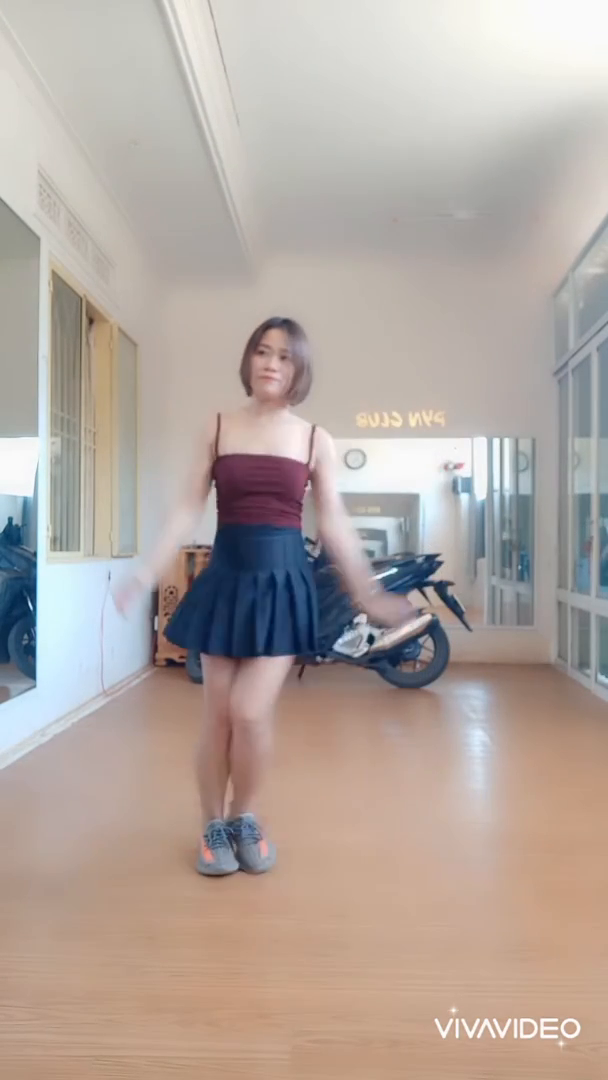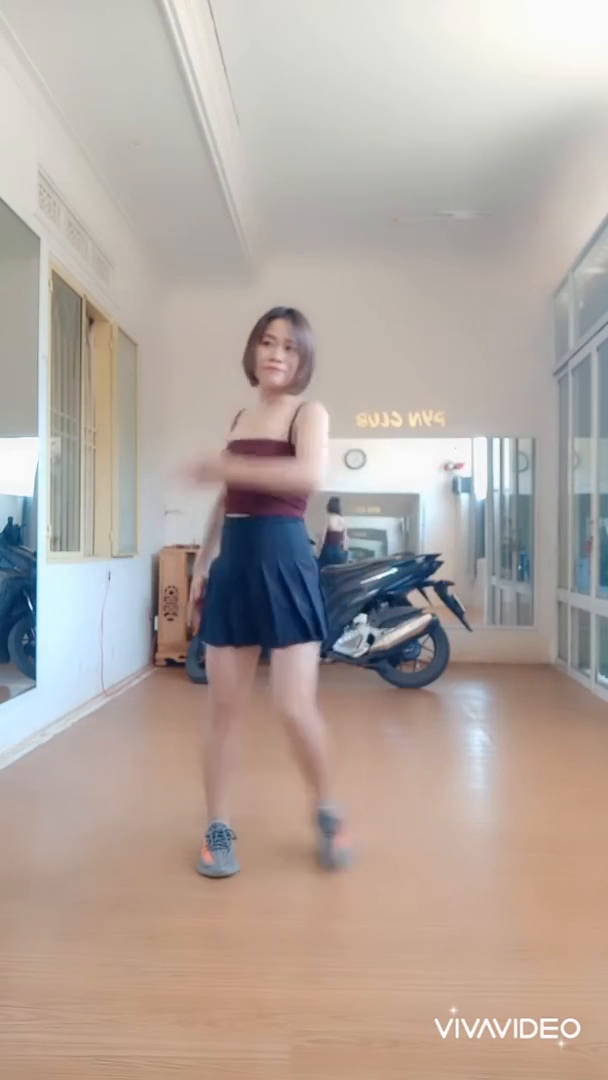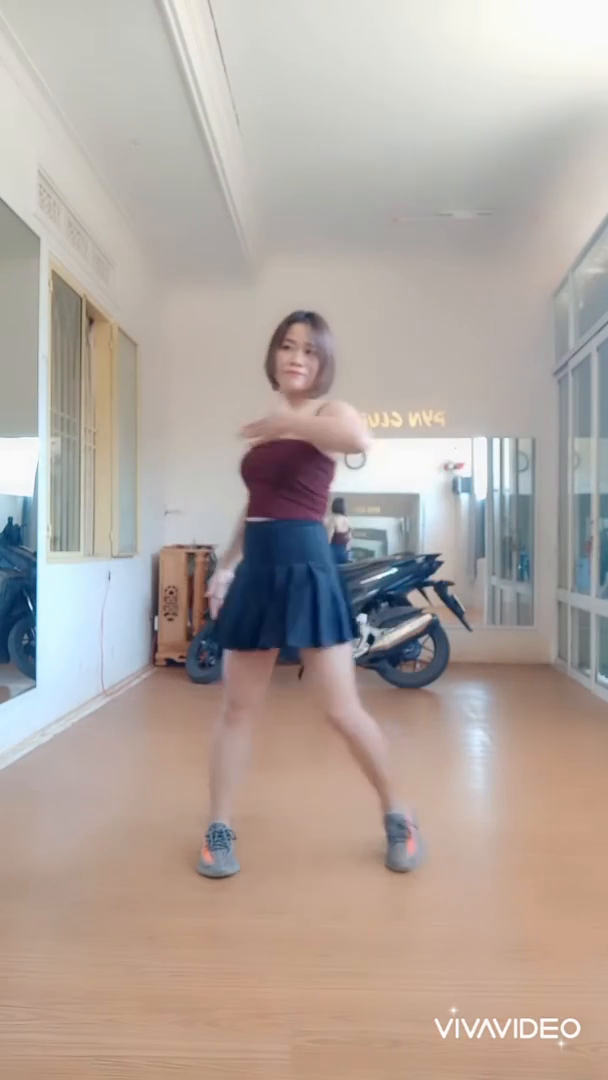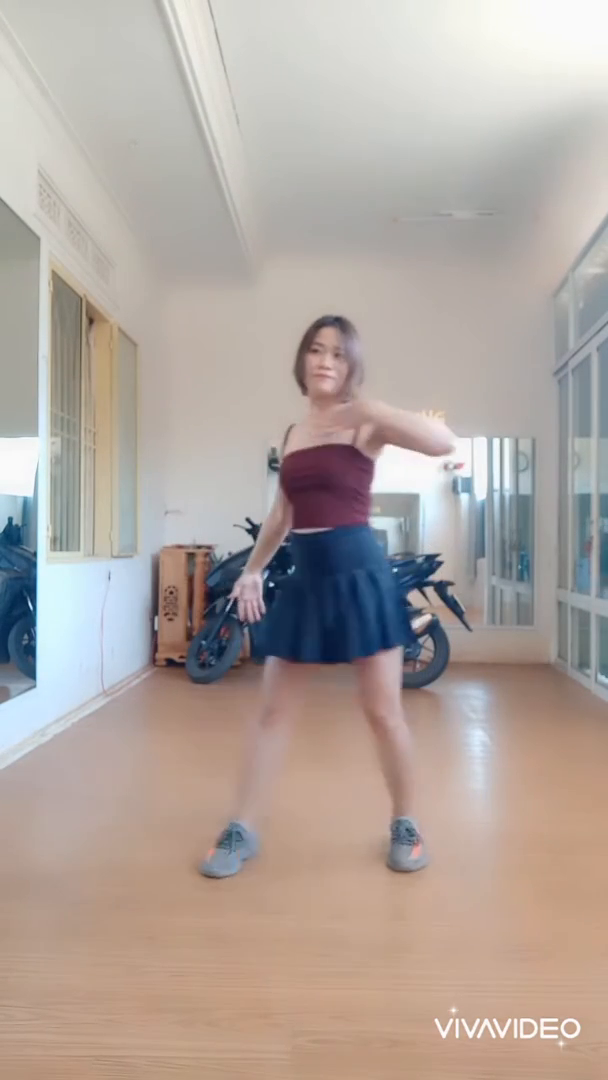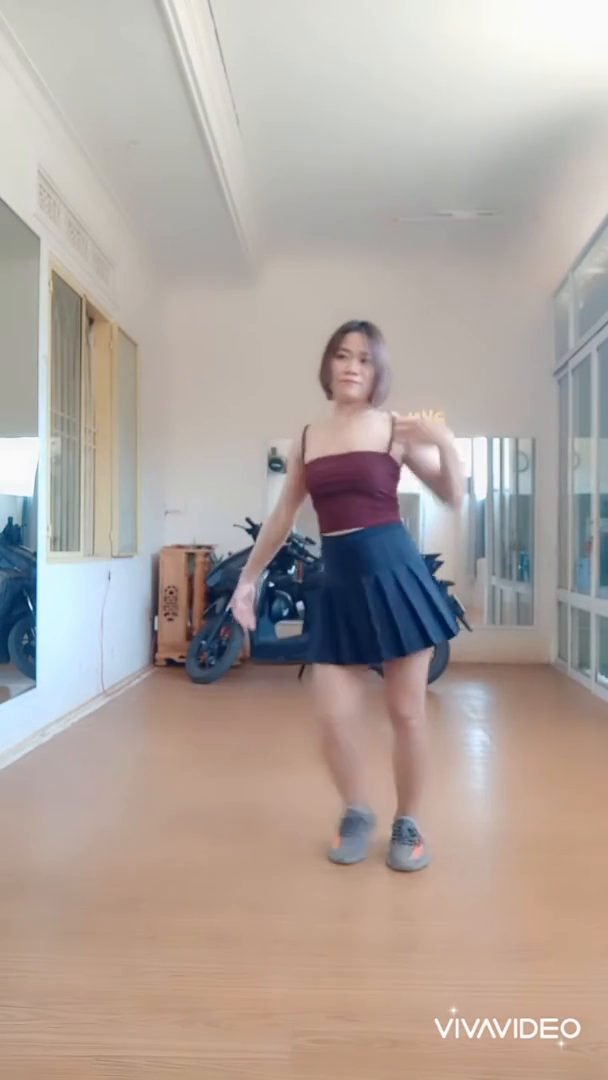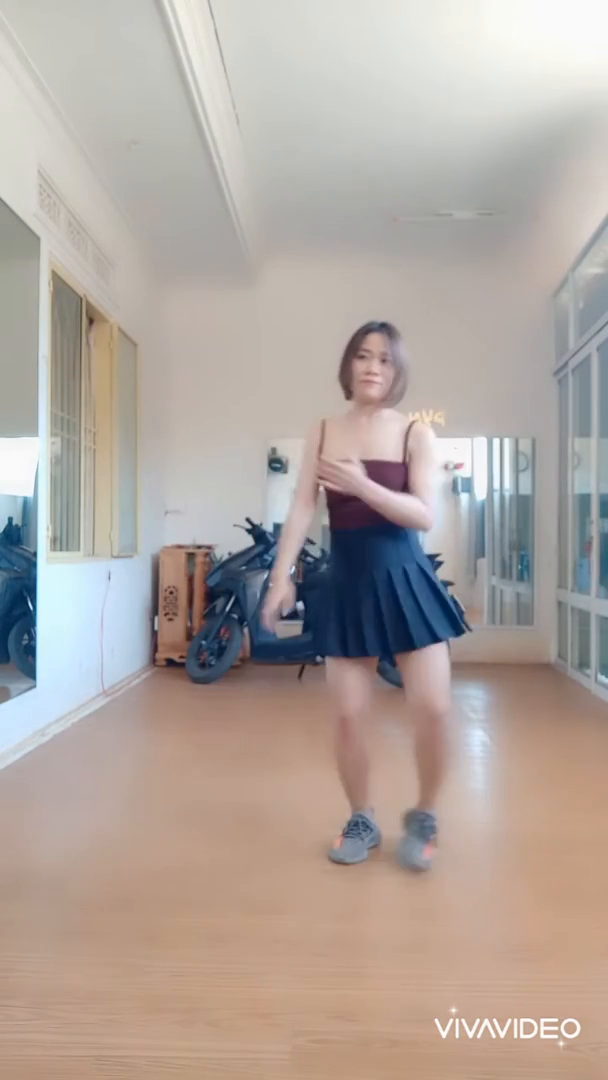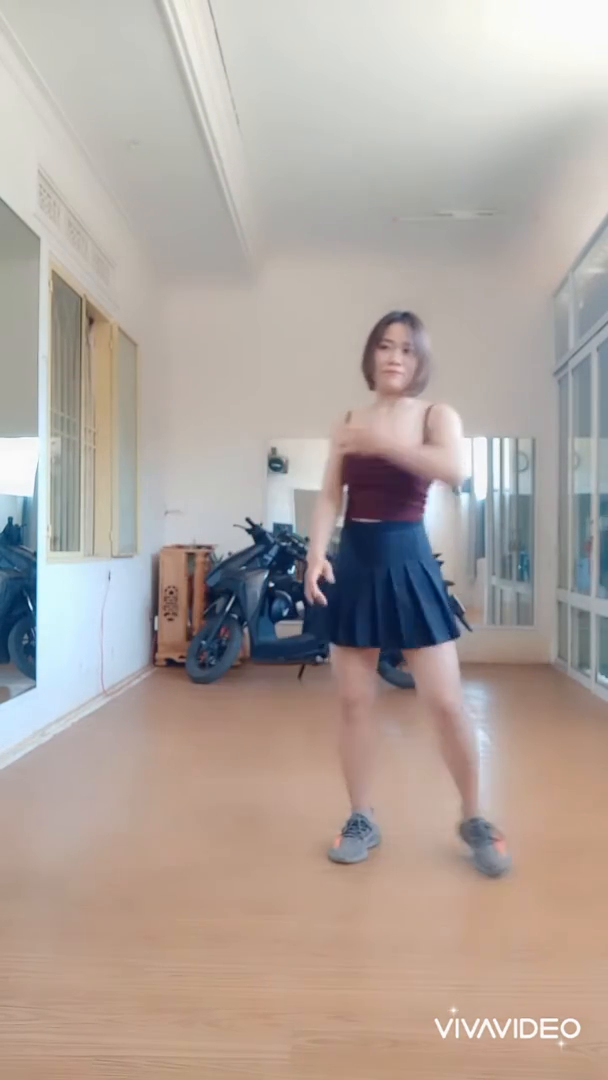
dt=0.2s
person 1, frame 1
left shoulder: (314, 439)
right shoulder: (219, 427)
left elbow: (334, 524)
right elbow: (190, 506)
left wrist: (365, 590)
right wrist: (150, 568)
left hip: (283, 580)
right hip: (227, 577)
left knee: (252, 713)
right knee: (219, 715)
left ankle: (246, 817)
right ankle: (215, 825)
person 1, frame 2
left shoulder: (309, 414)
right shoulder: (240, 420)
left elbow: (306, 477)
left wrist: (227, 468)
right wrist: (203, 563)
left hip: (285, 567)
right hip: (235, 573)
left knee: (296, 709)
right knee: (225, 707)
left ankle: (326, 813)
right ankle: (218, 828)
person 1, frame 3
left shoulder: (330, 412)
right shoulder: (272, 429)
left elbow: (358, 438)
left wrist: (288, 422)
right wrist: (224, 567)
left hip: (306, 568)
right hip: (255, 573)
left knee: (342, 711)
right knee: (237, 708)
left ankle: (396, 817)
right ankle: (219, 828)
person 1, frame 4
left shoulder: (366, 424)
right shoulder: (293, 433)
left elbow: (442, 441)
left wrist: (374, 409)
right wrist: (252, 570)
left hip: (360, 575)
right hip: (305, 580)
left knee: (383, 713)
right knee: (272, 711)
left ankle: (404, 824)
right ankle: (241, 830)
person 1, frame 5
left shoulder: (395, 429)
right shoulder: (307, 437)
left elbow: (454, 498)
right elbow: (284, 515)
left wrist: (445, 447)
right wrist: (249, 576)
left hip: (395, 574)
right hip: (339, 582)
left knee: (406, 714)
right knee: (336, 718)
left ankle: (407, 823)
right ankle: (357, 814)
person 1, frame 6
left shoulder: (413, 432)
right shoulder: (323, 433)
left elbow: (424, 514)
right elbow: (301, 509)
left wrist: (365, 488)
right wrist: (281, 575)
left hip: (404, 578)
right hip: (347, 582)
left knee: (433, 708)
right knee: (350, 715)
left ankle: (424, 816)
right ankle: (362, 820)
person 1, frame 7
left shoulder: (437, 416)
right shoulder: (350, 424)
left elbow: (455, 471)
right elbow: (329, 498)
left wrist: (383, 444)
right wrist: (316, 556)
left hip: (408, 567)
right hip: (353, 570)
left knee: (446, 704)
right knee: (353, 704)
left ankle: (475, 820)
right ankle: (362, 819)
